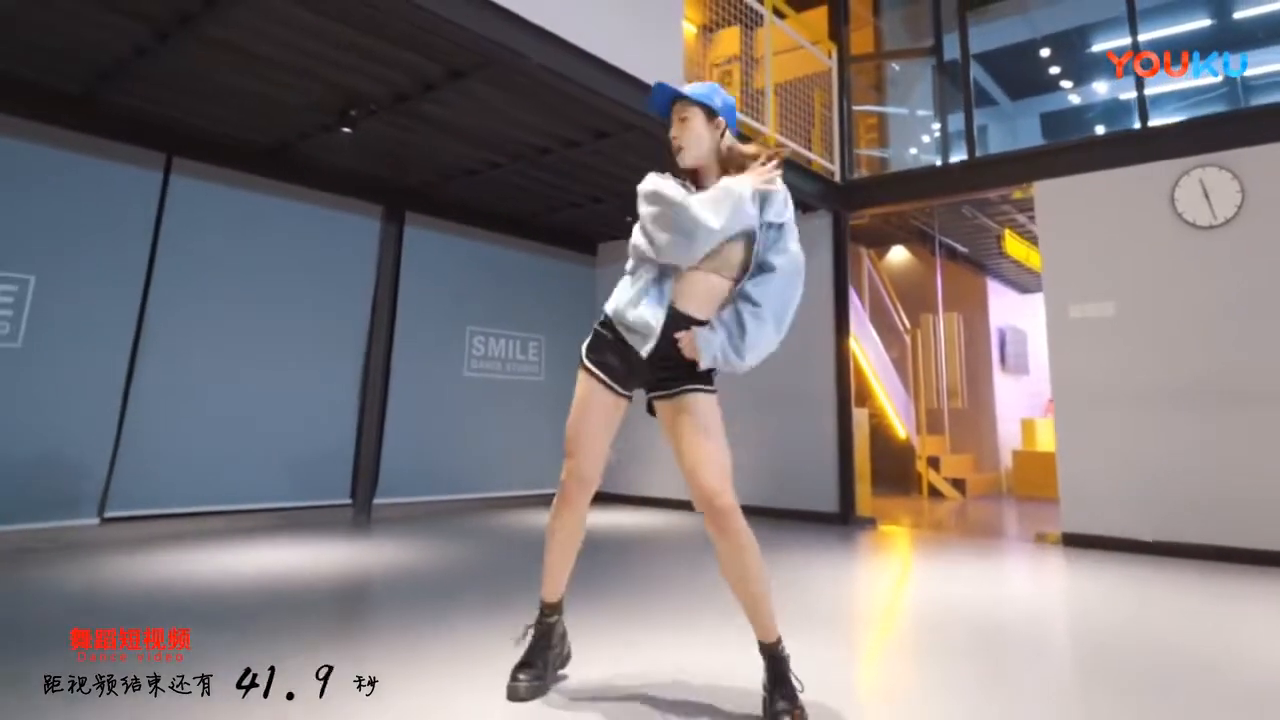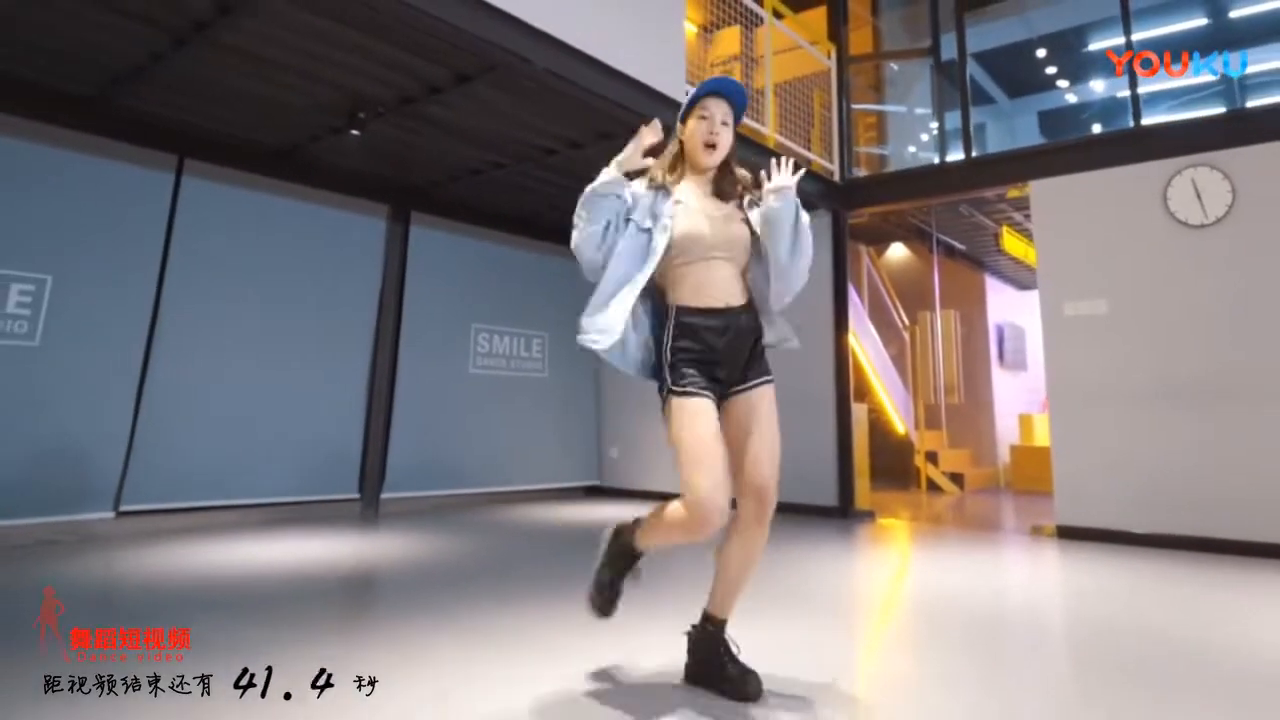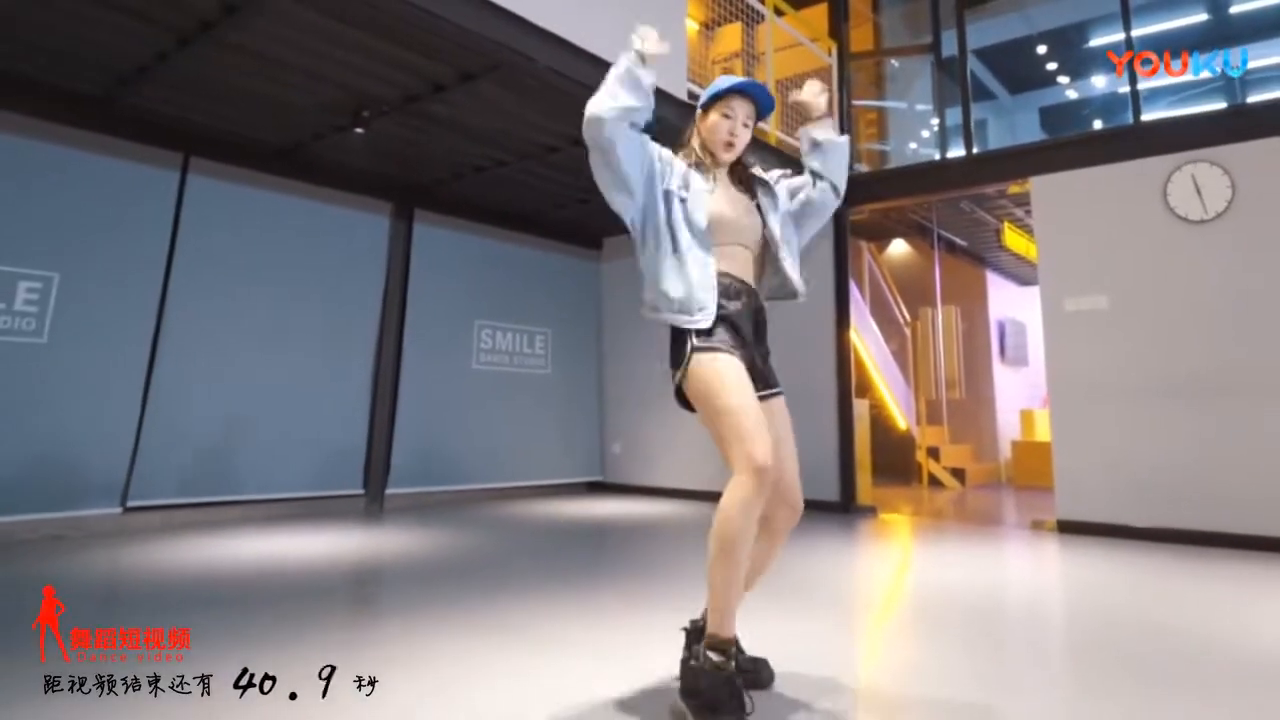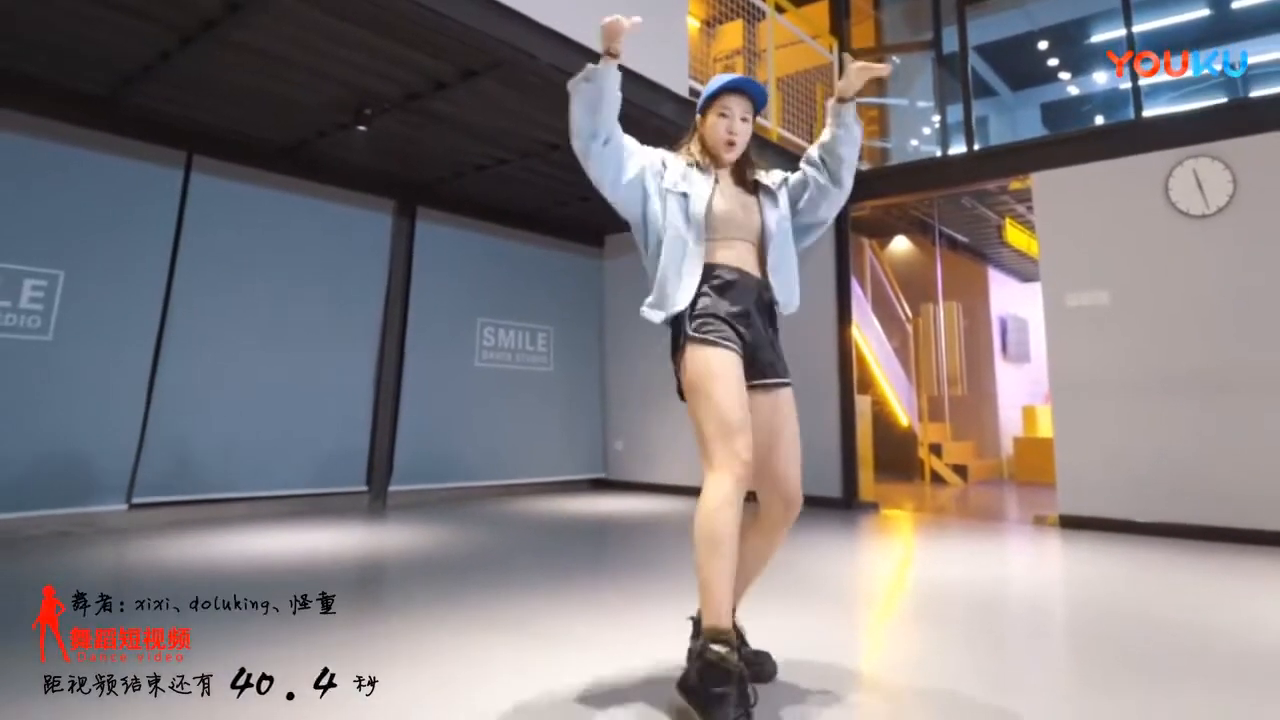
dt=0.5s
person 1, frame 1
left shoulder: (767, 197)
right shoulder: (663, 189)
left elbow: (777, 285)
right elbow: (683, 232)
left wrist: (717, 342)
right wrist: (740, 191)
left hip: (687, 353)
right hip: (624, 337)
left knee: (719, 504)
right knee: (575, 488)
left ankle: (776, 664)
right ankle: (548, 633)
person 1, frame 2
left shoulder: (750, 202)
right shoulder: (648, 195)
left elbow: (785, 280)
right elbow: (591, 250)
left wrist: (786, 203)
right wrist: (621, 172)
left hip: (744, 353)
right hip: (683, 354)
left knee: (761, 497)
right knee: (708, 508)
left ankle: (709, 642)
right ankle: (629, 542)
person 1, frame 3
left shoulder: (760, 193)
right shoulder: (667, 175)
left elbow: (825, 189)
right elbow: (606, 128)
left wrist: (818, 125)
right wrist: (637, 64)
left hip: (748, 331)
right hip: (703, 325)
left knee: (785, 501)
right knee: (752, 461)
left ankle: (711, 633)
right ankle: (711, 660)
person 1, frame 4
left shoulder: (770, 188)
right shoulder: (668, 175)
left elbow: (828, 184)
right elbow: (597, 145)
left wrist: (844, 104)
right wrist: (607, 64)
left hip: (760, 327)
right hip: (705, 314)
left knee: (784, 496)
right knee: (730, 464)
left ankle: (725, 627)
right ankle: (712, 663)
